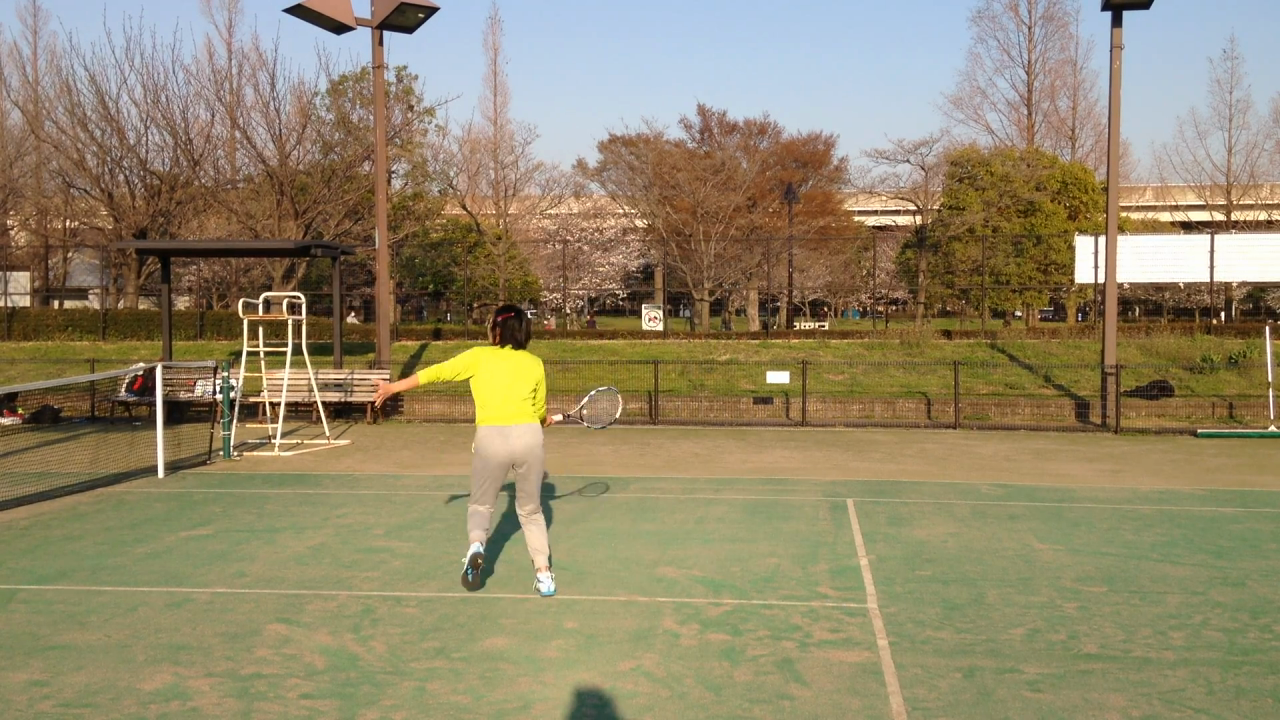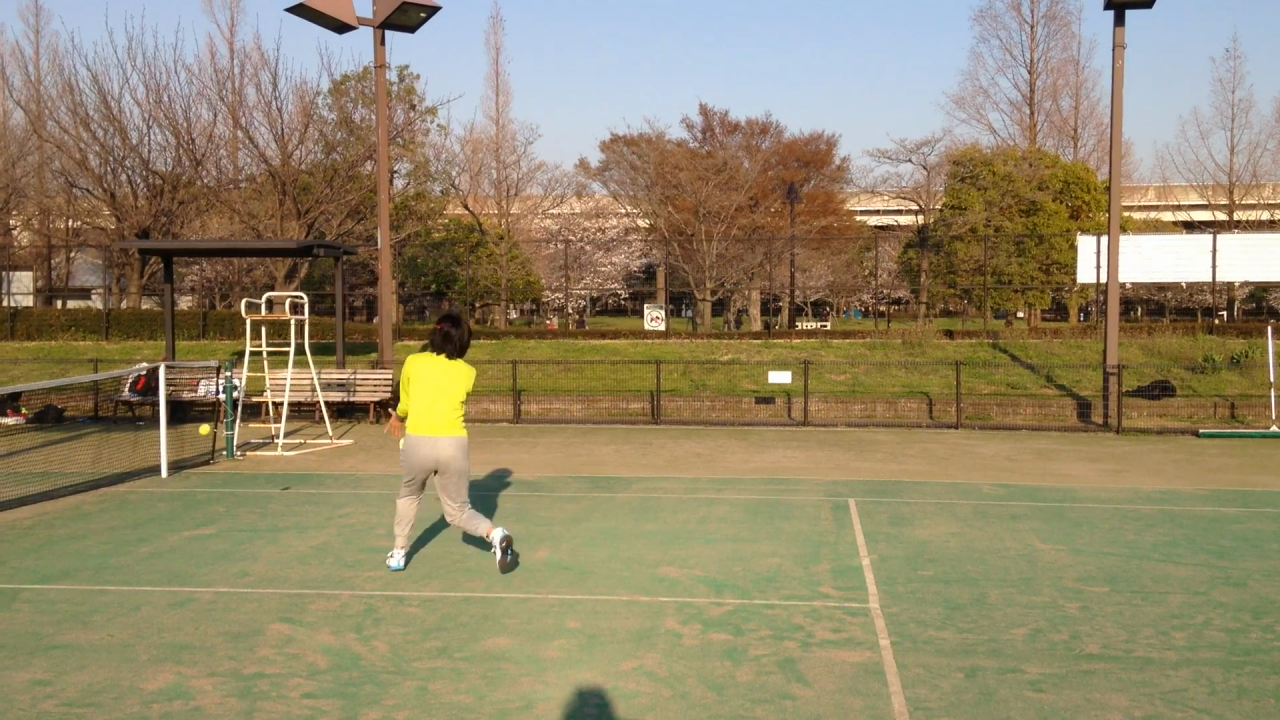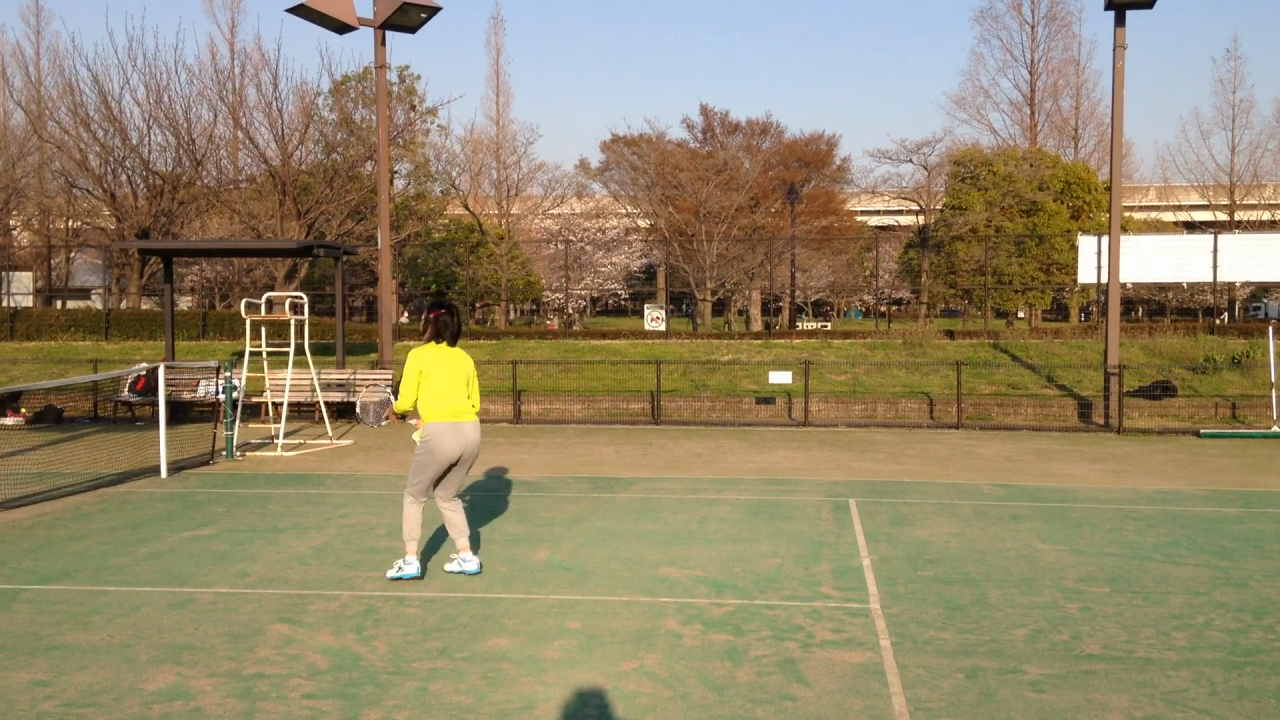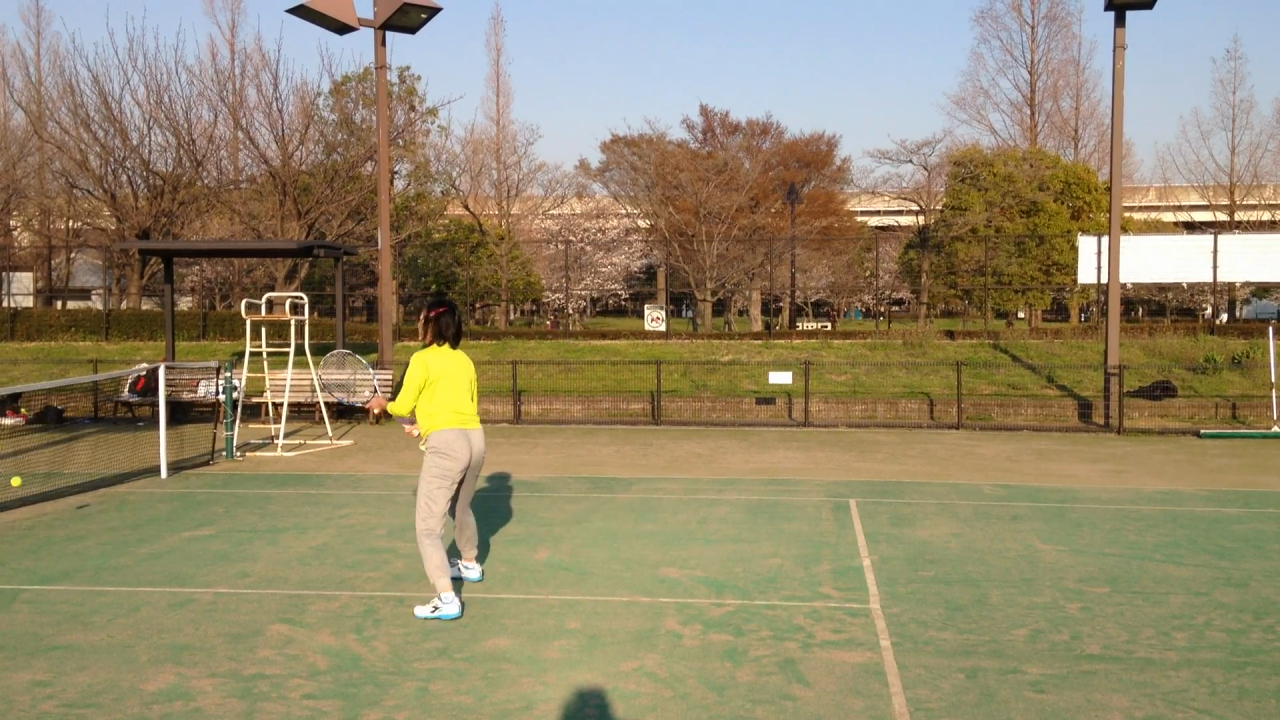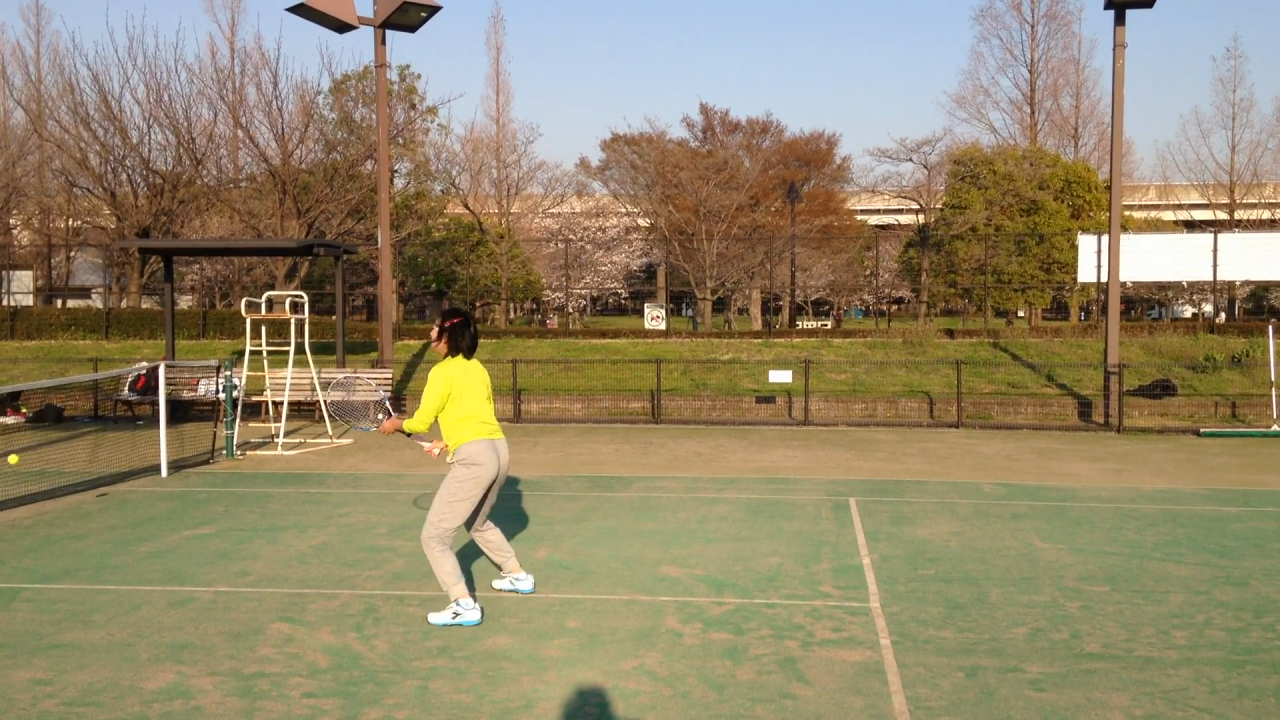
dt=0.4s
person 1, frame 1
left shoulder: (478, 356)
right shoulder: (535, 364)
left elbow: (436, 373)
left wrist: (394, 387)
right wrist: (543, 420)
left hip: (492, 439)
right hip: (529, 437)
left knee: (480, 507)
right knee: (530, 510)
left ankle: (476, 548)
right ankle: (544, 575)
person 1, frame 2
left shoulder: (413, 362)
right shoulder: (468, 373)
left wrist: (397, 419)
left hip: (418, 445)
right hip: (453, 446)
left knee: (408, 495)
right knee: (457, 512)
left ankle: (399, 553)
right ankle: (496, 536)
person 1, frame 3
left shoulder: (418, 355)
right shoulder: (465, 358)
left elbow: (406, 402)
left wrist: (394, 409)
left hip: (440, 434)
right hip: (471, 432)
left knee: (414, 496)
right knee: (447, 495)
left ankle: (410, 559)
right ankle: (466, 556)
person 1, frame 4
left shoulder: (422, 359)
right shoulder: (465, 360)
left elbow: (403, 407)
left wrist: (381, 404)
left hip: (445, 445)
right hip: (475, 440)
left knee: (428, 527)
right knee: (461, 508)
left ankle: (447, 598)
right ankle: (470, 564)
person 1, frame 5
left shoulder: (442, 373)
right shoulder: (477, 369)
left elbow: (421, 423)
left wrist: (395, 424)
right wrist: (448, 442)
left hip: (473, 459)
right hip: (498, 451)
left knee: (433, 537)
right knee: (477, 523)
left ankle: (465, 604)
right ankle: (518, 575)
